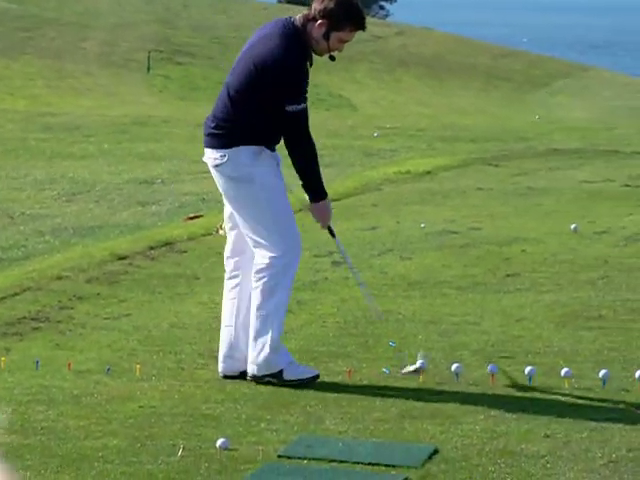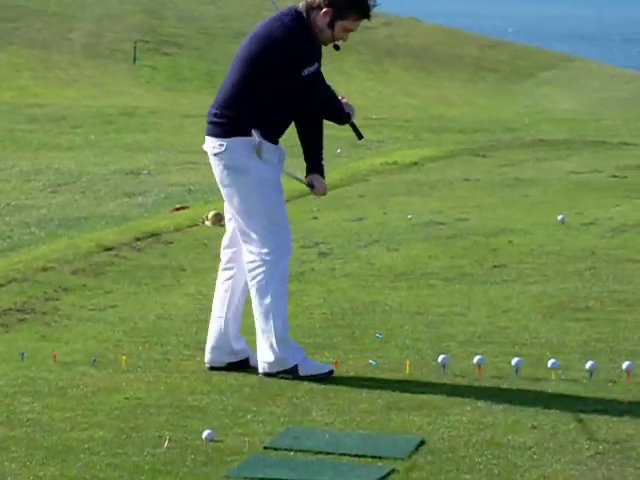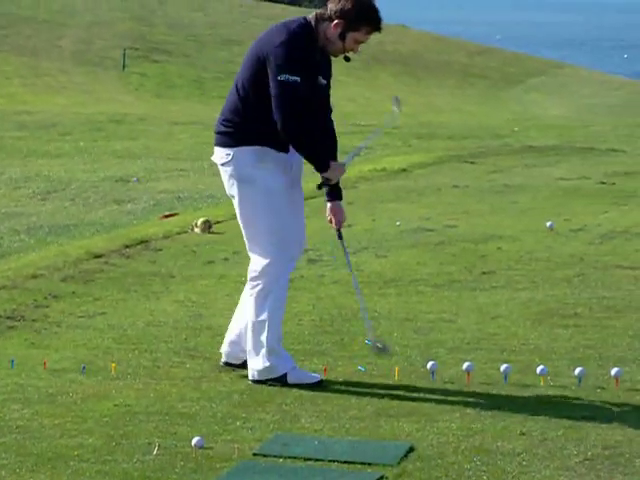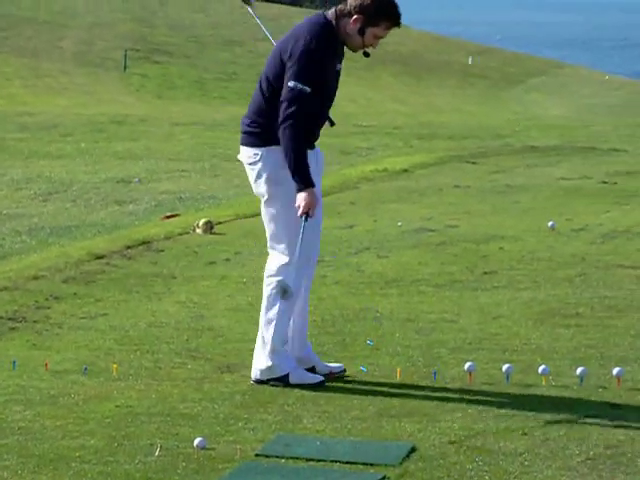
dt=0.3s
person 1, frame 1
left shoulder: (284, 34)
right shoulder: (287, 55)
right elbow: (297, 132)
right wrist: (317, 197)
left hip: (241, 150)
right hip: (240, 154)
left knee: (244, 253)
right knee: (281, 248)
left ankle: (236, 356)
right ankle: (266, 359)
person 1, frame 2
left shoulder: (302, 35)
right shoulder: (287, 35)
left elbow: (307, 105)
right elbow: (319, 97)
left wrist: (315, 168)
right wrist: (345, 113)
left hip: (250, 143)
right hip: (240, 144)
left knee: (242, 247)
right knee: (270, 246)
left ankle: (223, 348)
right ankle: (277, 355)
person 1, frame 3
left shoulder: (320, 57)
right shoulder: (288, 43)
left elbow: (320, 124)
right elbow: (288, 118)
left wrist: (333, 194)
right wrist: (326, 167)
left hip: (275, 154)
right hip: (247, 152)
left knee: (288, 251)
right knee: (273, 256)
left ankle: (241, 346)
right ankle: (267, 362)
person 1, frame 4
left shoulder: (331, 41)
right shoulder: (312, 43)
right elbow: (290, 114)
left wrist: (321, 126)
right wrist: (305, 186)
left hip: (298, 151)
right hip: (274, 152)
left knee: (305, 253)
right knee: (291, 254)
left ankle: (296, 354)
right ankle: (271, 363)
